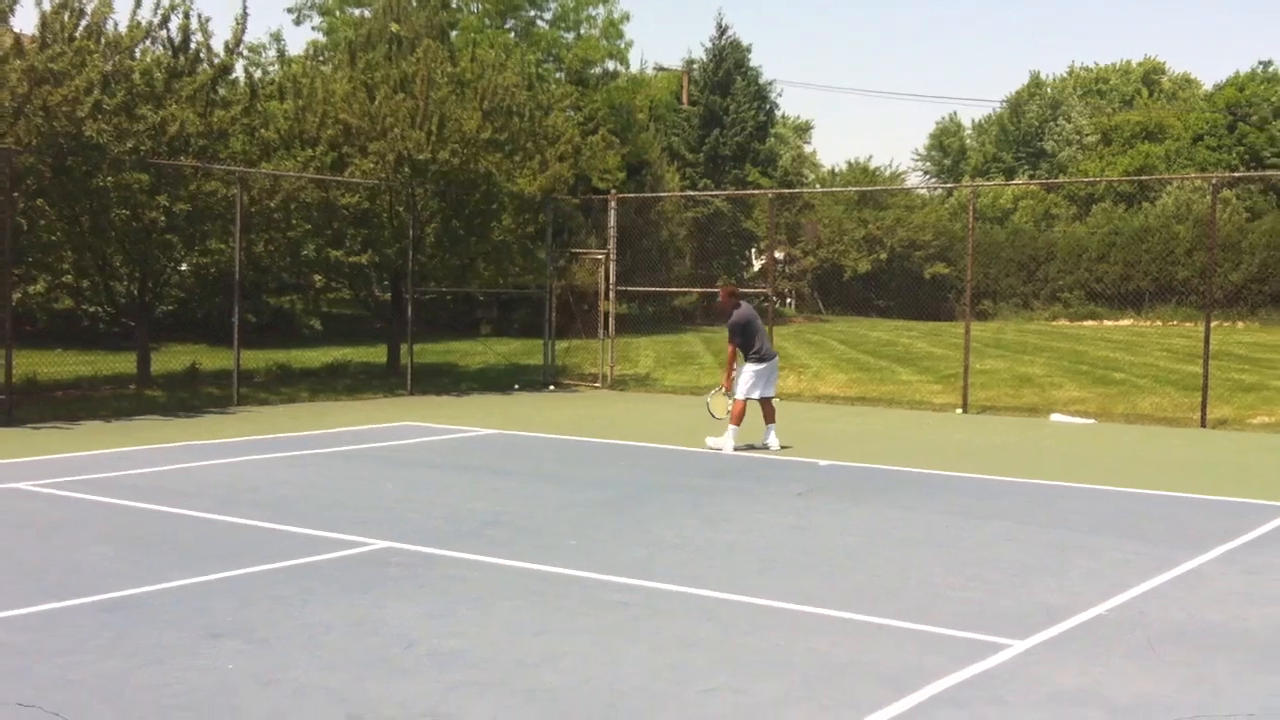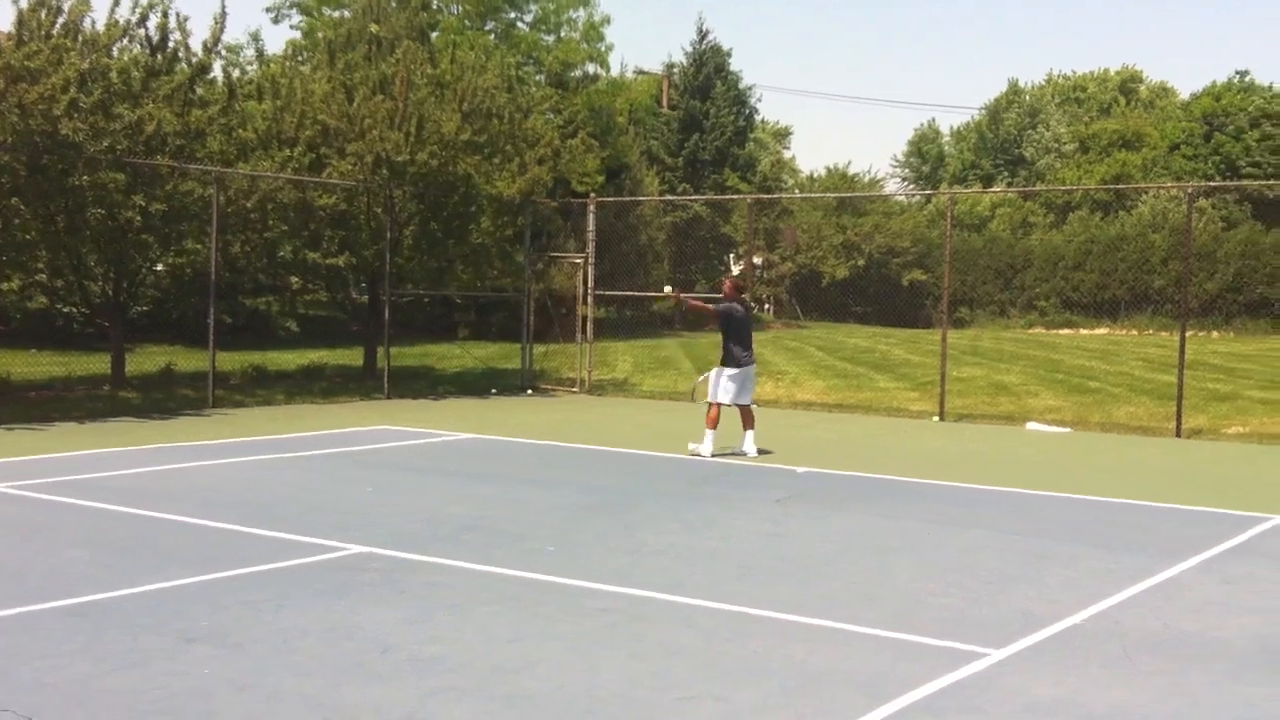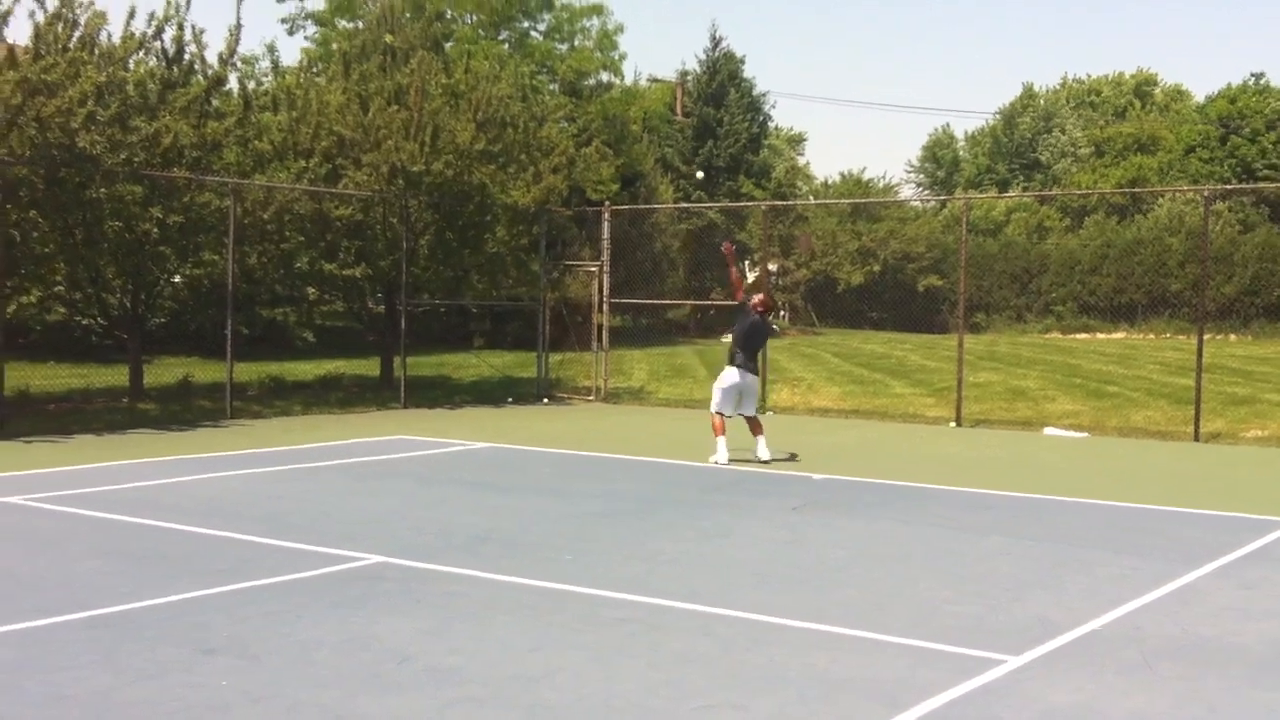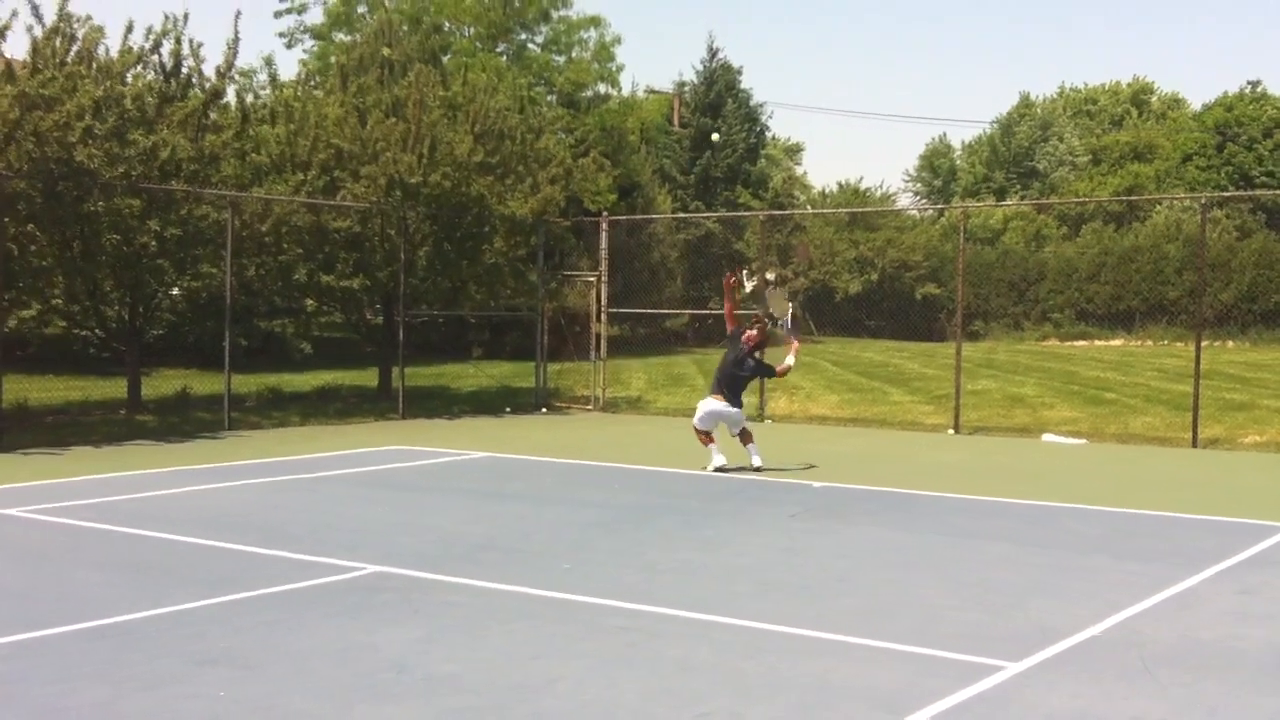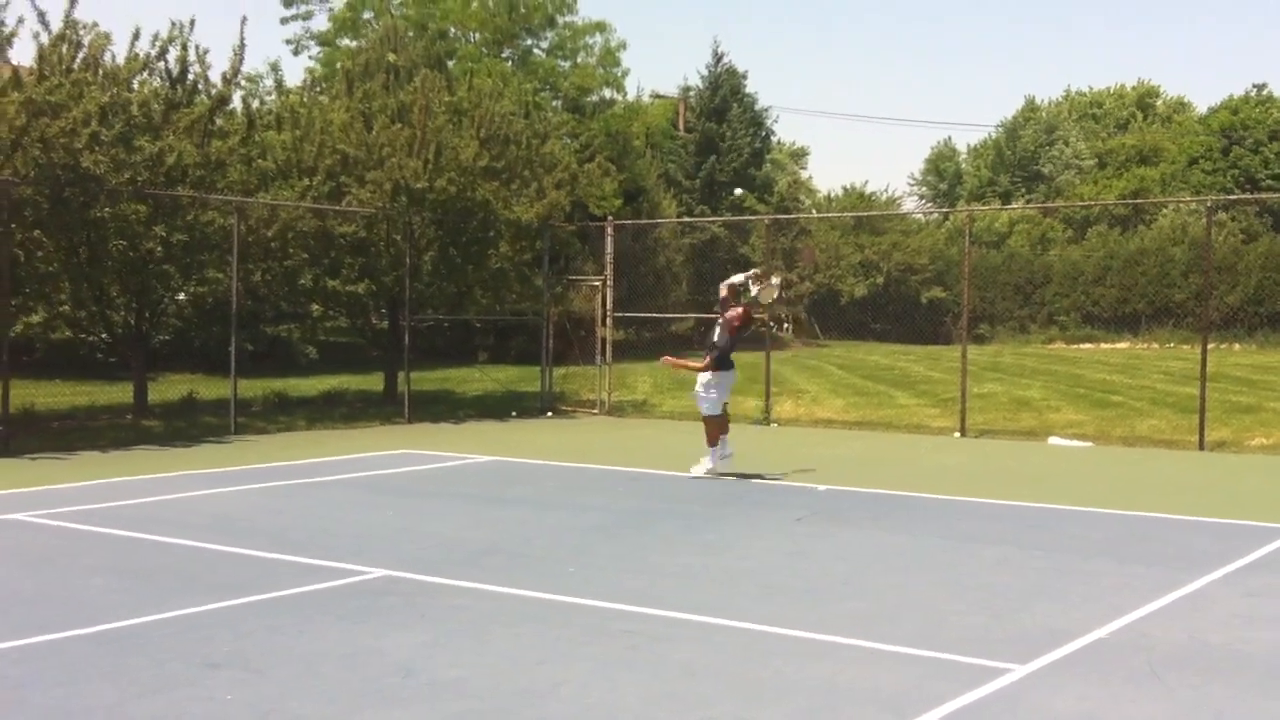
dt=0.3s
person 1, frame 1
left shoulder: (736, 319)
right shoulder: (743, 306)
left elbow: (732, 349)
left wrist: (727, 377)
left hip: (757, 361)
right hip: (770, 358)
left knee: (740, 398)
right knee: (765, 399)
left ankle: (728, 441)
right ankle: (771, 439)
person 1, frame 2
left shoulder: (730, 309)
right shoulder: (745, 308)
left elbow: (705, 308)
left wrist: (682, 299)
left hip: (732, 366)
right hip: (749, 364)
left knee: (715, 404)
right knee: (744, 406)
left ankle: (706, 446)
right ankle: (749, 446)
person 1, frame 3
left shoulder: (748, 317)
right shoulder: (766, 326)
left elbow: (737, 287)
left wrist: (732, 261)
left hip: (734, 373)
right hip: (752, 376)
left knee: (717, 413)
right knee: (750, 415)
left ankle: (721, 453)
right ankle: (762, 450)
person 1, frame 4
left shoulder: (736, 348)
right shoulder: (757, 365)
left elbow: (730, 318)
right elbow: (782, 372)
left wrist: (729, 291)
right wrist: (793, 353)
left hip: (713, 404)
right hip: (734, 409)
left knee: (700, 429)
right knee: (741, 430)
left ankle: (717, 458)
right ankle: (755, 458)
person 1, frame 5
left shoulder: (726, 342)
right shoulder: (725, 318)
left elbow: (705, 366)
right elbow: (725, 285)
left wrist: (677, 363)
right wrist: (747, 276)
left hip: (715, 376)
right hip: (724, 372)
left knee: (709, 417)
right knee: (720, 411)
left ankle: (711, 461)
right ankle: (722, 448)
